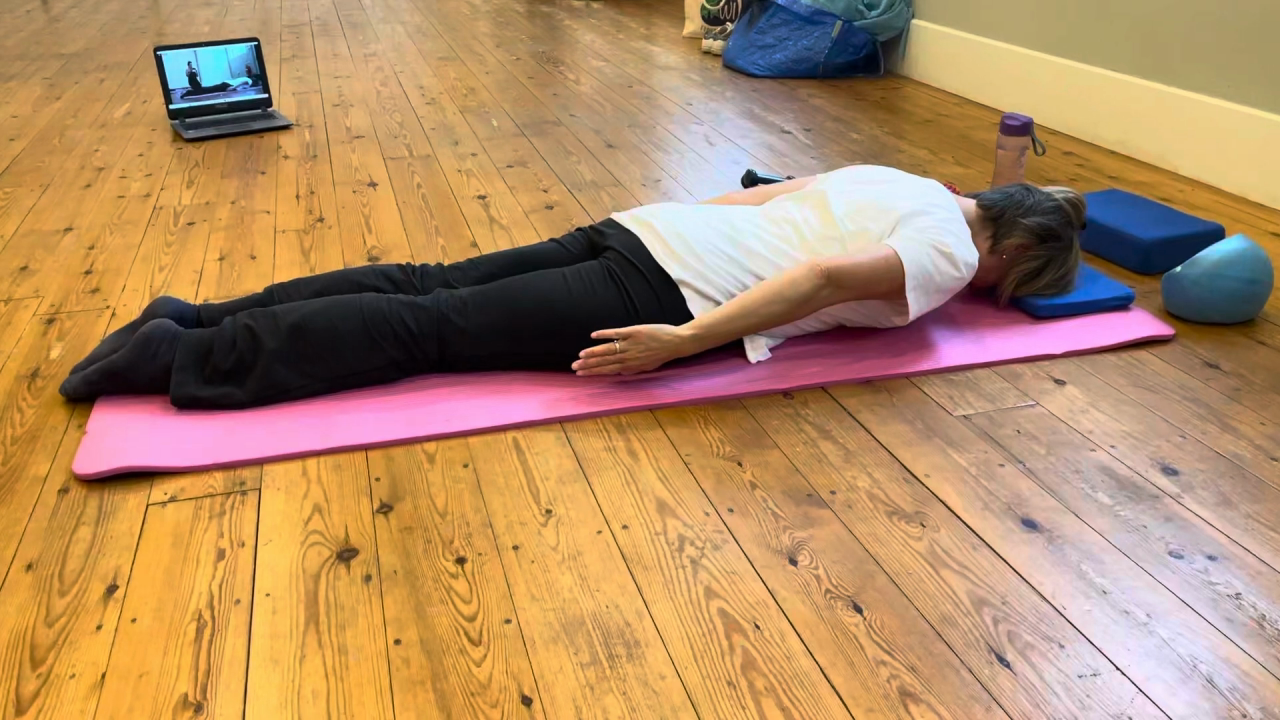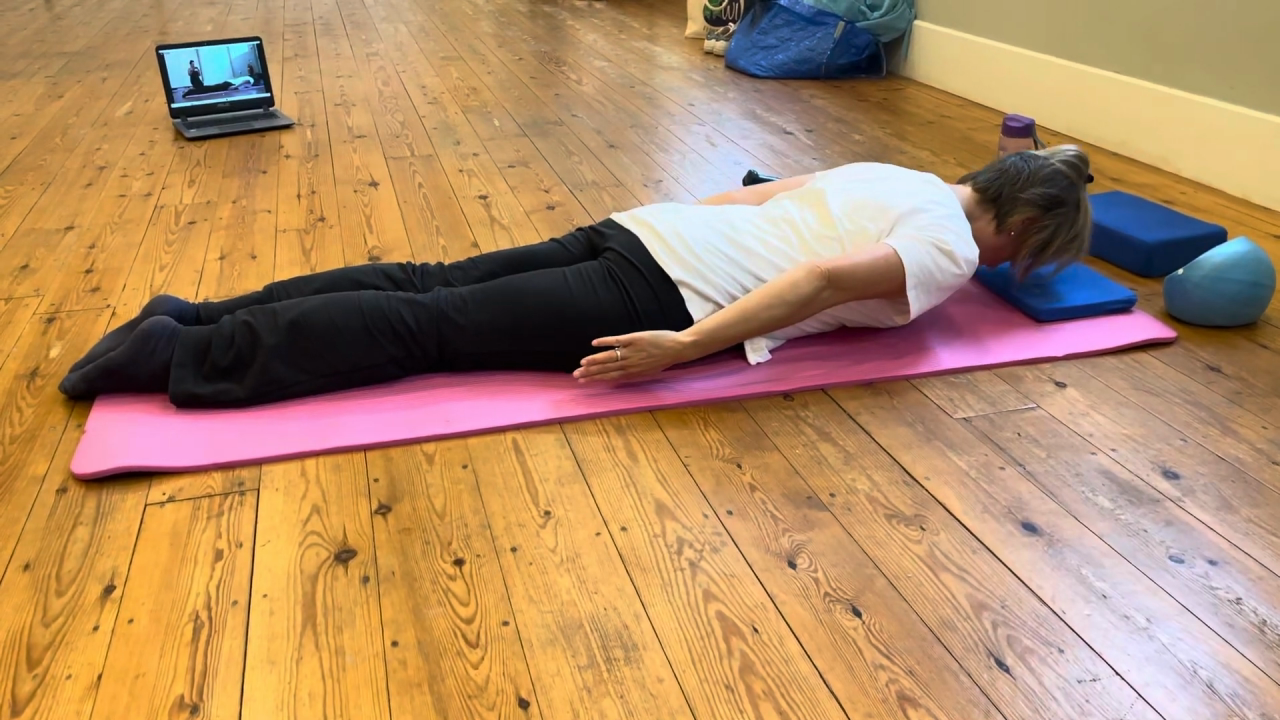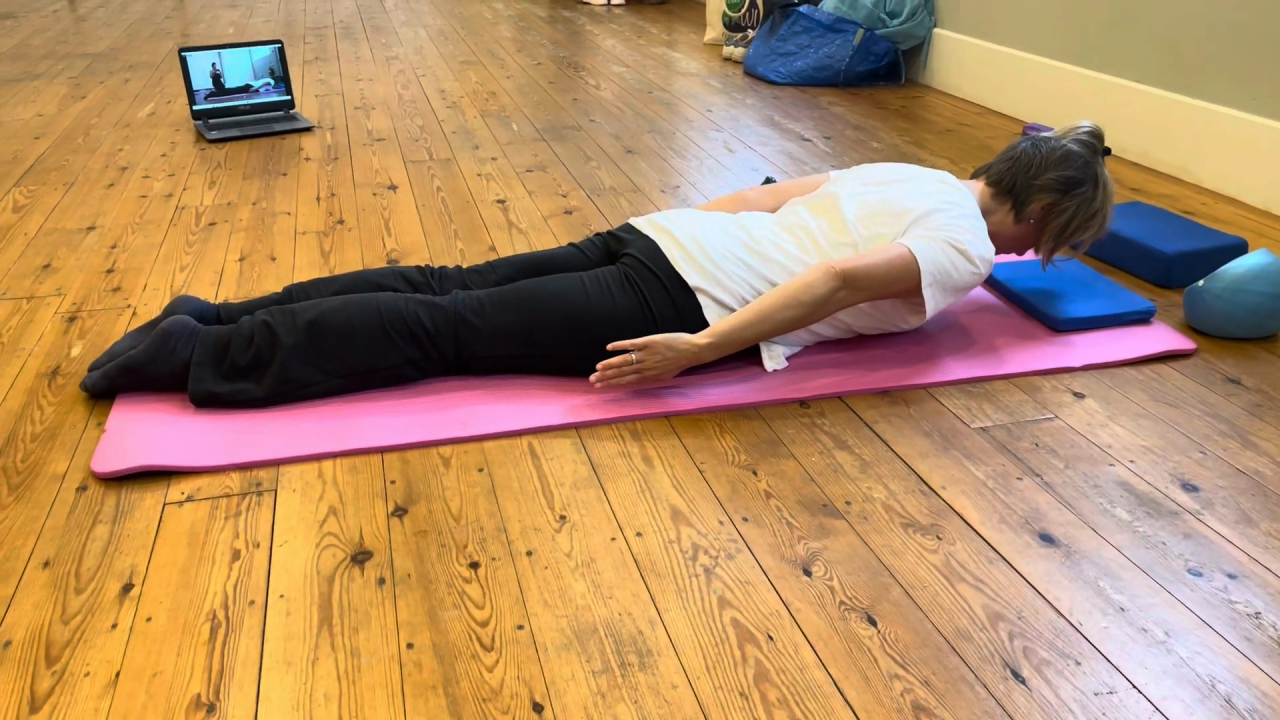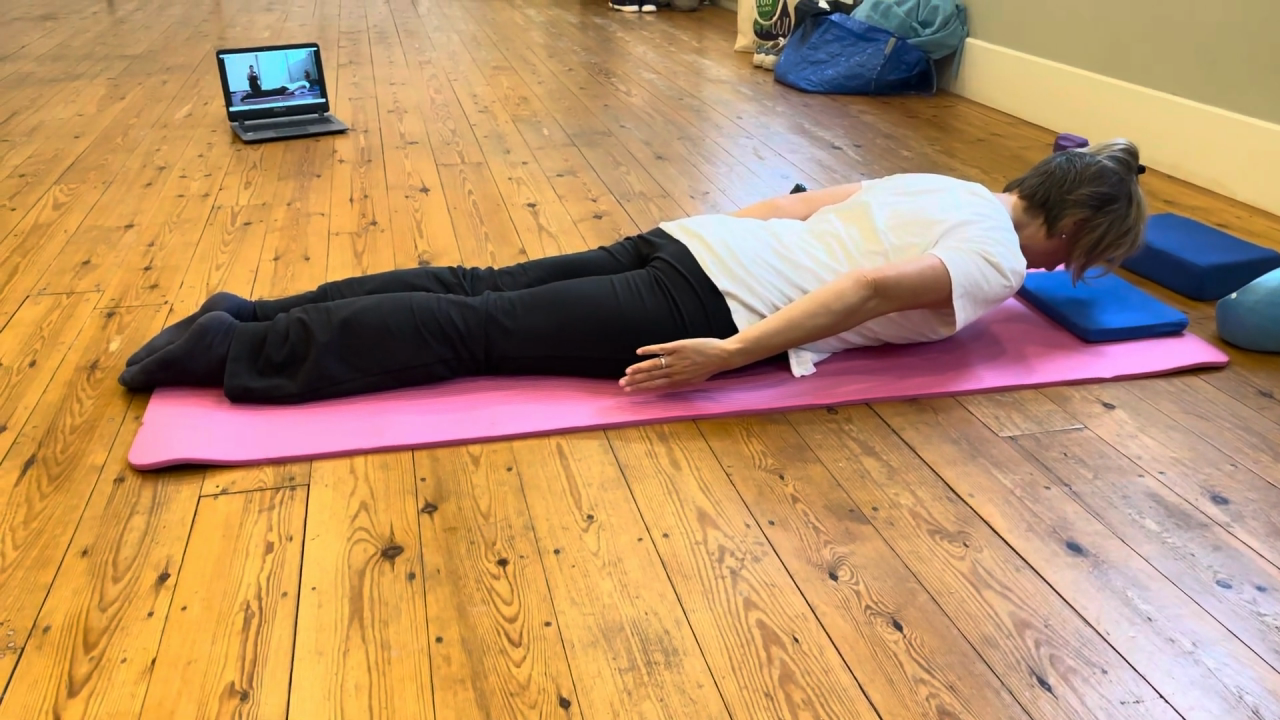
dt=1s
person 1, frame 1
left shoulder: (901, 183)
right shoulder: (950, 250)
right elbow: (827, 279)
right wrist: (684, 339)
left hip: (646, 232)
right hip: (673, 290)
left knee: (433, 290)
right knee: (434, 332)
left ankle: (193, 319)
right ankle: (180, 360)
person 1, frame 2
left shoulder: (897, 175)
right shoulder: (951, 249)
right elbow: (829, 278)
right wrist: (688, 344)
left hip: (645, 231)
right hip: (670, 291)
left knee: (431, 287)
right knee: (432, 331)
left ankle: (192, 317)
right ankle: (179, 357)
person 1, frame 3
left shoulder: (912, 173)
right shoulder: (966, 249)
right elbow: (844, 278)
right wrist: (700, 347)
left hip: (664, 236)
right hip: (685, 297)
left knee: (447, 292)
right knee: (451, 332)
left ankle: (212, 317)
right ankle: (198, 355)
person 1, frame 4
left shoulder: (945, 187)
right shoulder: (996, 258)
right elbow: (875, 288)
right wrist: (728, 355)
left hip: (692, 242)
right hip: (709, 306)
left knee: (475, 294)
right knee: (479, 336)
left ankle: (248, 315)
right ankle: (234, 353)
